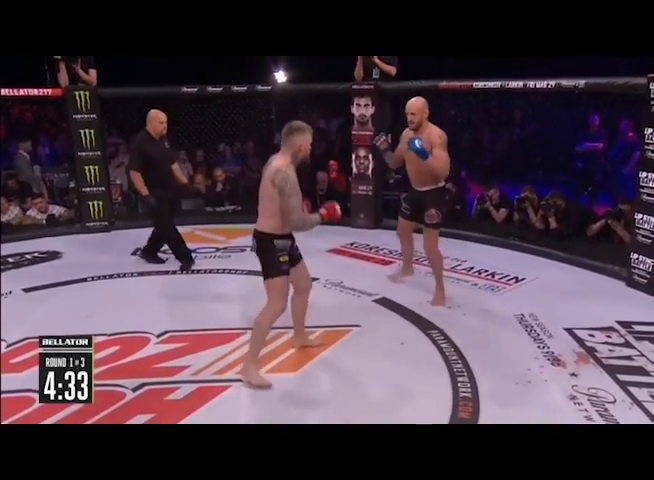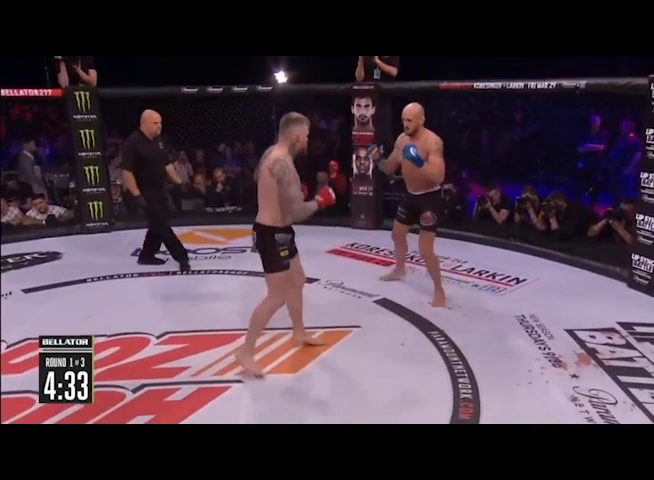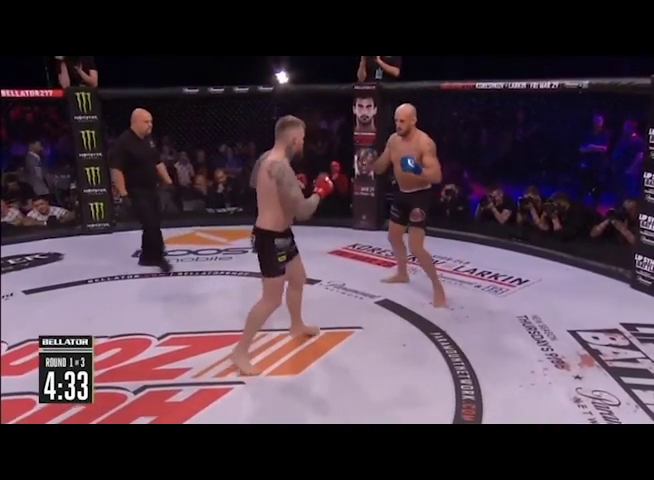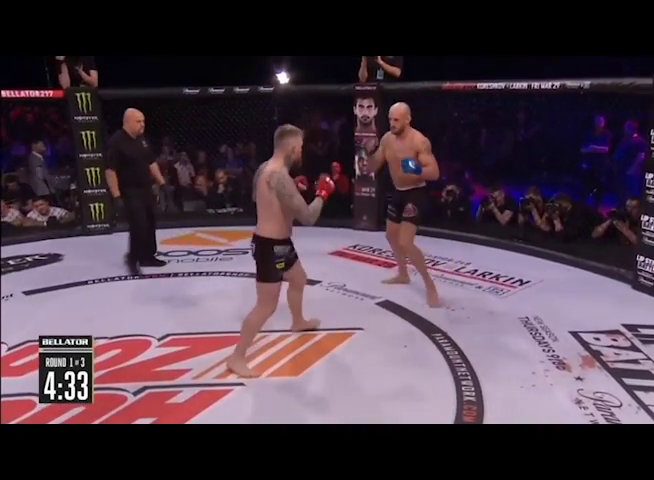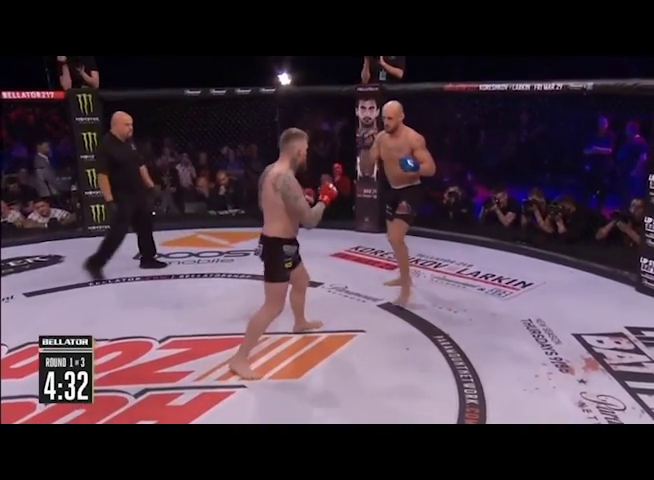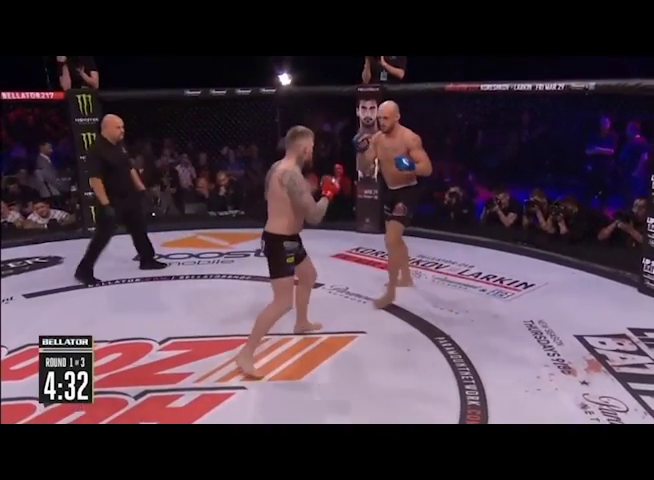
dt=0.1s
person 1, frame 1
left shoulder: (275, 162)
right shoulder: (285, 174)
right elbow: (296, 223)
left wrist: (298, 205)
right wrist: (324, 215)
left hip: (278, 238)
right hip: (272, 242)
left knee: (304, 285)
right knee: (276, 304)
left ankle: (300, 336)
right ankle: (250, 365)
person 1, frame 2
left shoulder: (271, 154)
right shoulder: (283, 164)
left elbow: (259, 180)
right elbow: (296, 213)
left wrist: (296, 190)
right wrist: (320, 201)
left hip: (278, 231)
right hip: (272, 234)
left knee: (297, 281)
right knee: (277, 297)
left ankle: (299, 333)
right ankle: (246, 352)
person 1, frame 3
left shoulder: (267, 159)
right shoulder: (281, 167)
left elbow: (253, 183)
right elbow: (303, 211)
right wrist: (320, 192)
left hip: (279, 235)
right hip: (271, 238)
left knee: (298, 279)
right knee: (271, 300)
left ankle: (297, 326)
right ankle: (240, 353)
person 1, frame 4
left shoulder: (266, 168)
right shoulder: (280, 177)
right elbow: (308, 218)
left wrist: (295, 191)
right wrist: (322, 194)
left hip: (279, 242)
right hip: (271, 246)
left knee: (299, 280)
right knee: (266, 306)
left ankle: (298, 322)
right ankle: (237, 358)
person 1, frame 5
left shoulder: (271, 171)
right shoulder: (285, 179)
right elbow: (310, 221)
left wrist: (301, 197)
right wrist: (324, 199)
left hip: (283, 242)
right hip: (278, 246)
left knee: (301, 282)
right knee: (273, 306)
left ankle: (300, 323)
right ankle: (239, 359)
person 1, frame 6
left shoulder: (278, 167)
right shoulder: (292, 175)
right elbow: (314, 216)
left wrist: (308, 190)
right wrist: (327, 193)
left hip: (287, 239)
right hip: (280, 242)
left knee: (309, 276)
right knee: (283, 302)
left ankle: (302, 323)
right ankle: (246, 354)
person 2, frame 1
left shoulder: (437, 136)
right shoulder: (407, 134)
left elbow: (444, 171)
right elbow: (396, 163)
left wrist: (425, 156)
right wrist: (385, 150)
left hip: (434, 194)
right hip: (415, 191)
left knee: (430, 247)
right knee: (403, 231)
left ankle: (440, 289)
right ankle: (407, 268)
person 2, frame 2
left shoulder: (433, 142)
right shoulder: (402, 139)
left elbow: (439, 177)
right elbow: (390, 169)
left wrist: (420, 163)
right wrist: (380, 160)
left hip: (429, 198)
right hip: (410, 195)
left knee: (425, 250)
right knee: (397, 234)
left ankle: (439, 291)
right ankle: (399, 270)
person 2, frame 3
left shoulder: (425, 143)
right shoulder: (393, 140)
left elbow: (436, 176)
right elbow: (380, 170)
left wrist: (418, 171)
right wrist: (372, 161)
left hip: (420, 196)
right hip: (402, 194)
left knee: (416, 249)
right knee: (393, 236)
left ankle: (438, 289)
right ankle: (402, 273)
person 2, frame 4
left shoulder: (420, 141)
right shoulder: (387, 138)
left elbow: (434, 173)
right elbow: (373, 167)
left wrist: (418, 170)
right wrist: (369, 155)
left hip: (415, 194)
right hip: (398, 192)
left knee: (405, 243)
right knee: (391, 236)
left ankle: (430, 285)
right ankle: (403, 274)
person 2, frame 5
left shoulder: (414, 139)
right shoulder: (381, 137)
left elbow: (431, 169)
right elbow: (367, 165)
left wrist: (416, 168)
left hip: (410, 191)
right hip: (393, 191)
left knee: (395, 239)
right knee: (393, 237)
left ankle: (406, 289)
right ankle: (404, 277)
person 2, frame 6
left shoulder: (410, 138)
right shoulder: (377, 138)
left elbow: (427, 169)
left wrist: (411, 167)
right wrist: (362, 150)
left hip: (407, 191)
right hip: (391, 191)
left knee: (391, 241)
right knee: (395, 238)
left ankle: (390, 293)
right ankle: (406, 277)
person 3, frame 1
left shoulder: (163, 141)
right shoulder: (140, 143)
left elbow: (173, 163)
right elbow: (134, 172)
left wrist: (184, 182)
right wrist: (146, 195)
left hip: (167, 190)
right hip: (153, 192)
left knee: (164, 224)
right knee: (167, 225)
left ankle: (149, 252)
right ankle: (185, 257)
person 3, frame 2
left shoulder: (157, 141)
right shoulder: (133, 143)
left elbow: (167, 164)
right elbow: (127, 172)
left wrist: (178, 182)
right wrist: (137, 195)
left hip: (159, 190)
right hip: (146, 193)
left knee: (157, 225)
right knee: (161, 225)
left ankle: (147, 255)
right ankle: (181, 256)
person 3, frame 3
left shoulder: (148, 140)
right shoulder: (123, 142)
left elbow: (158, 163)
right elbow: (116, 170)
left wrist: (168, 182)
right wrist: (124, 194)
left hip: (151, 189)
right hip: (136, 191)
left knee: (152, 223)
right knee: (151, 223)
left ankle: (148, 256)
right ankle: (158, 256)
person 3, frame 4
left shoulder: (141, 140)
right shoulder: (116, 142)
left elbow: (151, 163)
right elbow: (110, 171)
left wrist: (162, 182)
right wrist: (117, 196)
left hip: (145, 189)
right hip: (129, 192)
left knee: (149, 223)
right knee: (139, 225)
left ankle: (146, 256)
right ankle: (132, 258)
person 3, frame 5
left shoulder: (129, 143)
right shoulder: (106, 146)
left elbow: (140, 165)
right elbow: (102, 175)
left wrist: (151, 185)
right wrist: (109, 200)
left hip: (137, 193)
right hip: (120, 197)
left knee: (146, 226)
right knee: (118, 231)
left ankle: (148, 259)
right ankle: (95, 263)
person 3, frame 6
left shoulder: (119, 146)
right shoulder: (97, 150)
left elbow: (129, 169)
right elbow: (95, 179)
left wrist: (141, 188)
right wrist: (105, 204)
left hip: (128, 197)
right hip: (112, 201)
left knee: (138, 229)
right knee: (103, 235)
left ankle: (148, 260)
right ankle: (84, 271)
